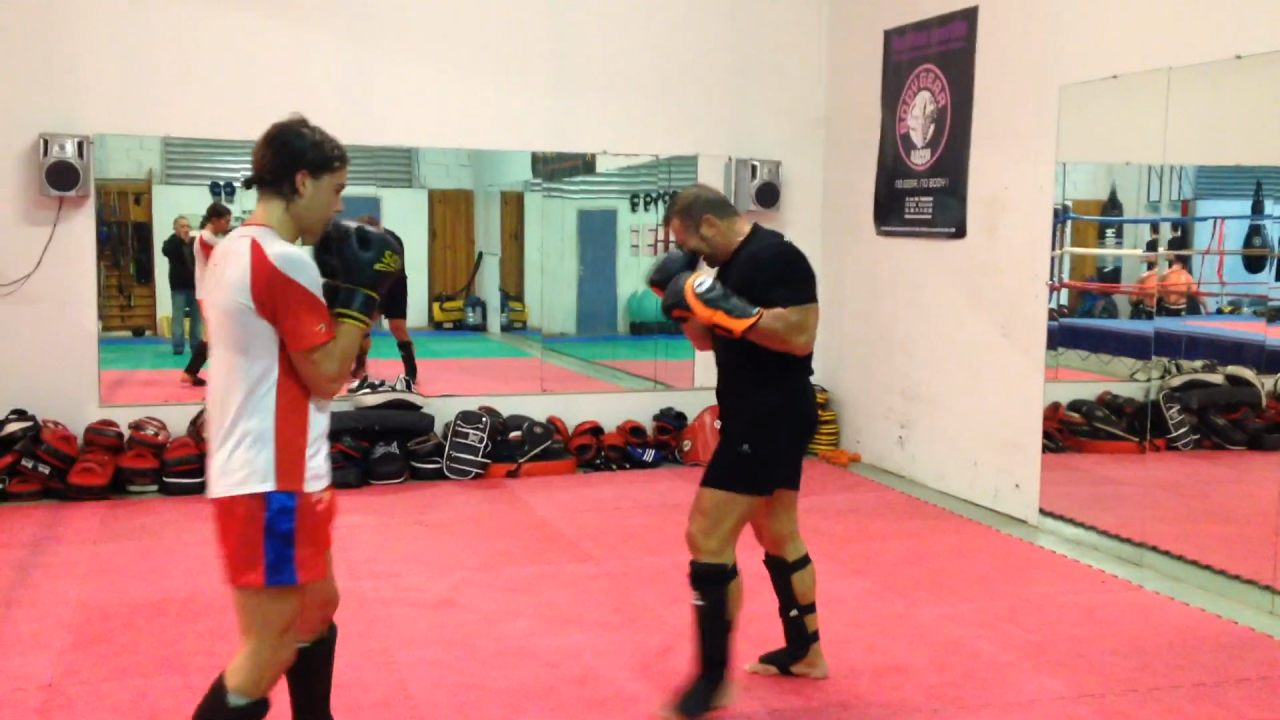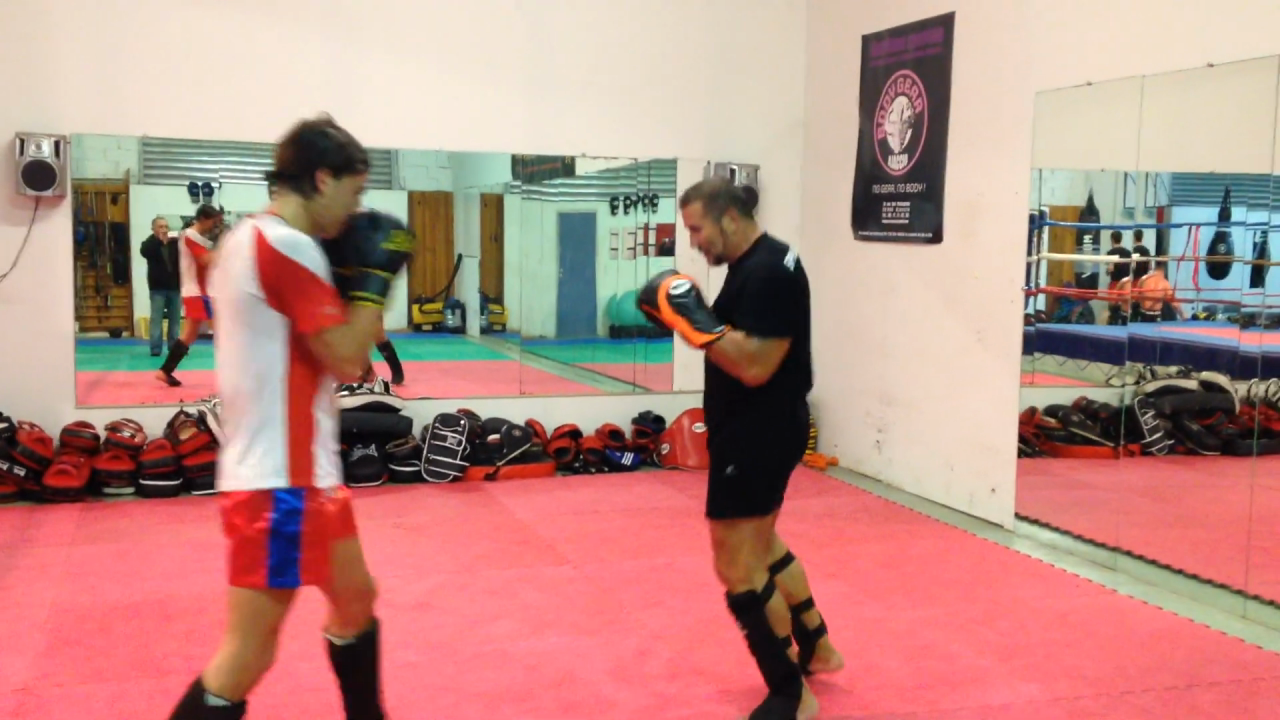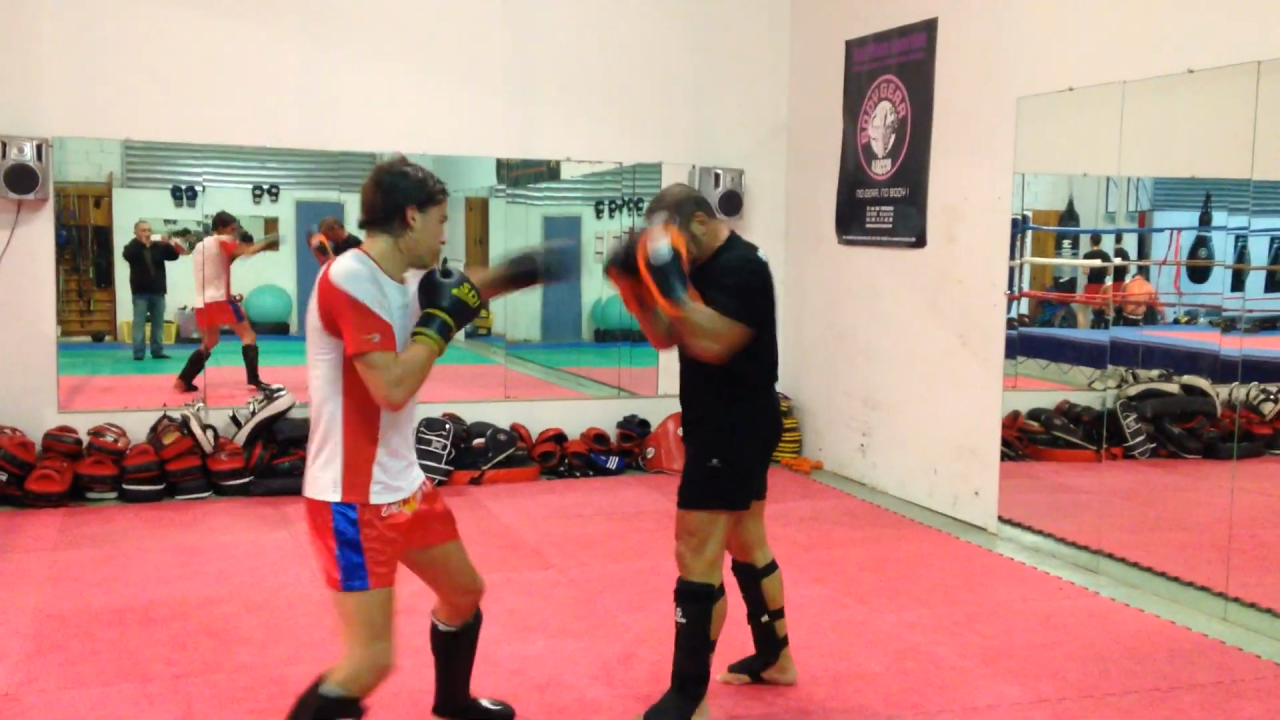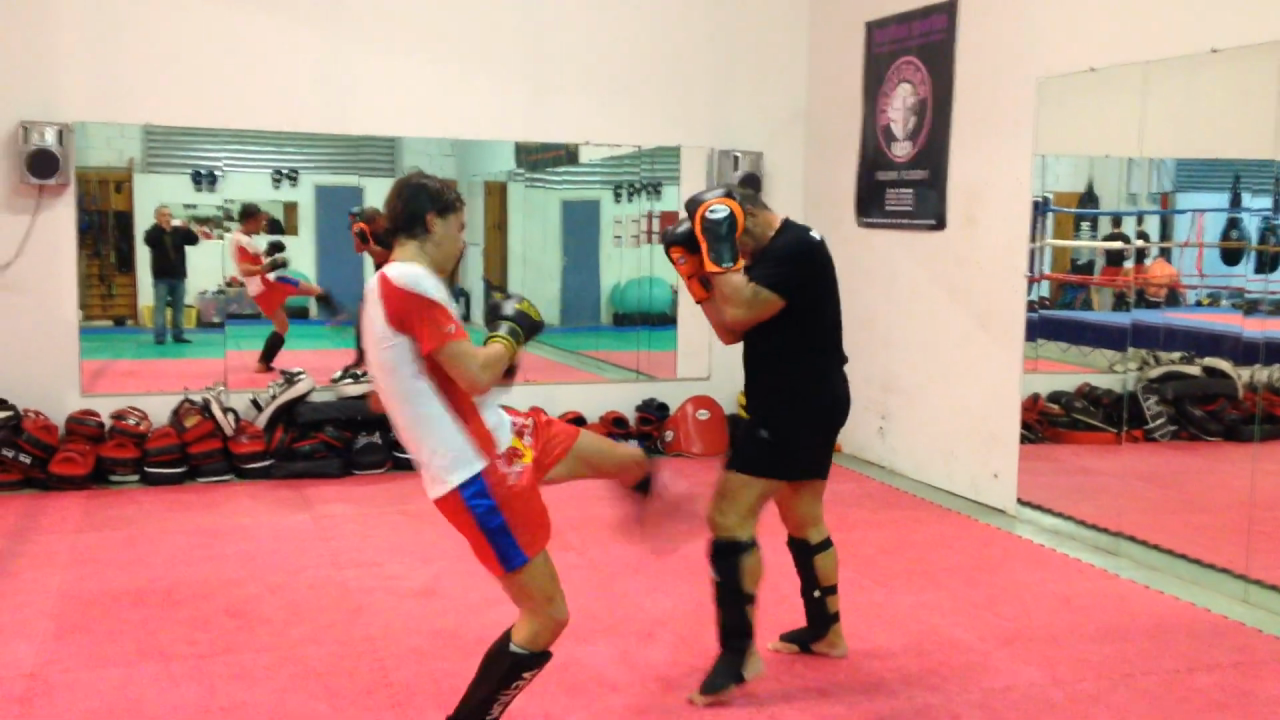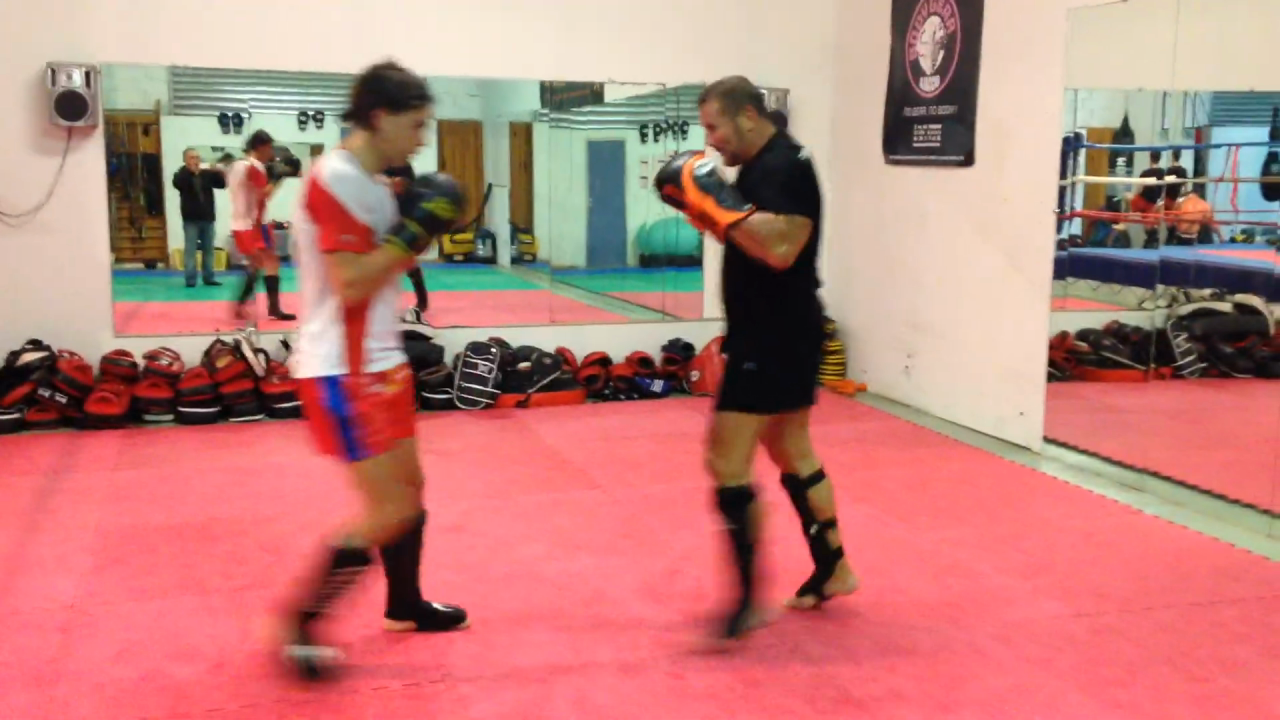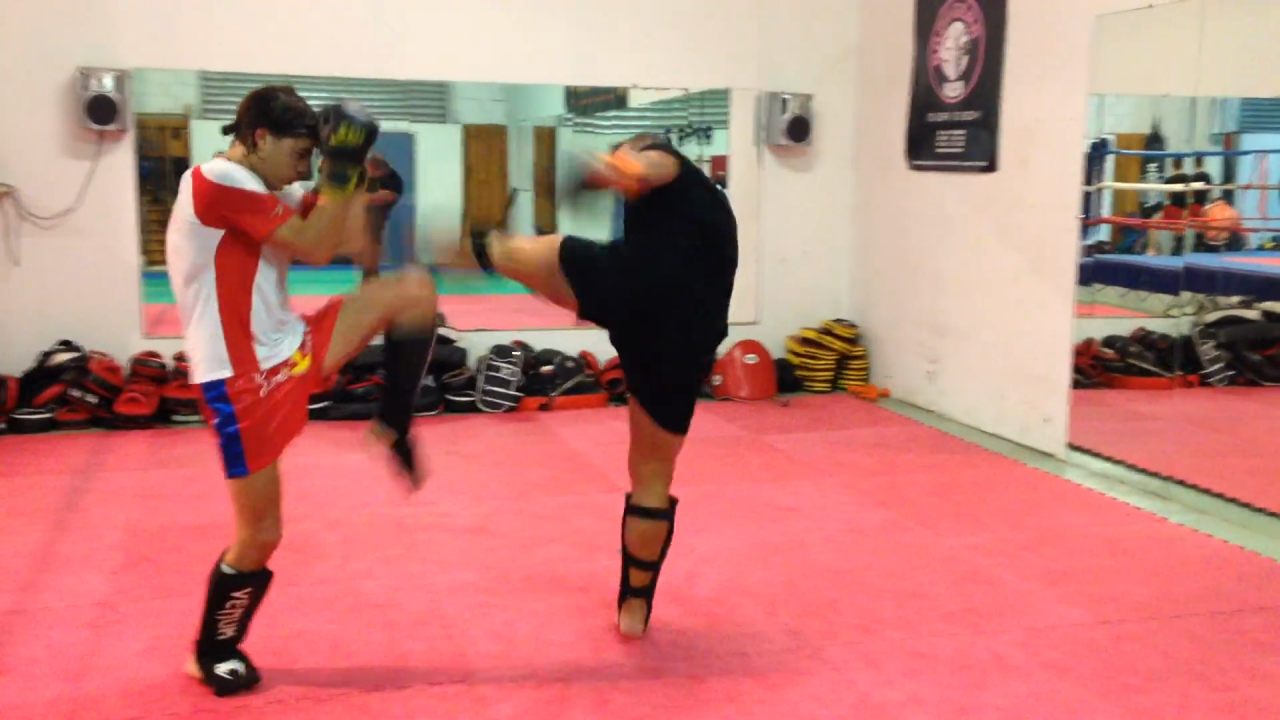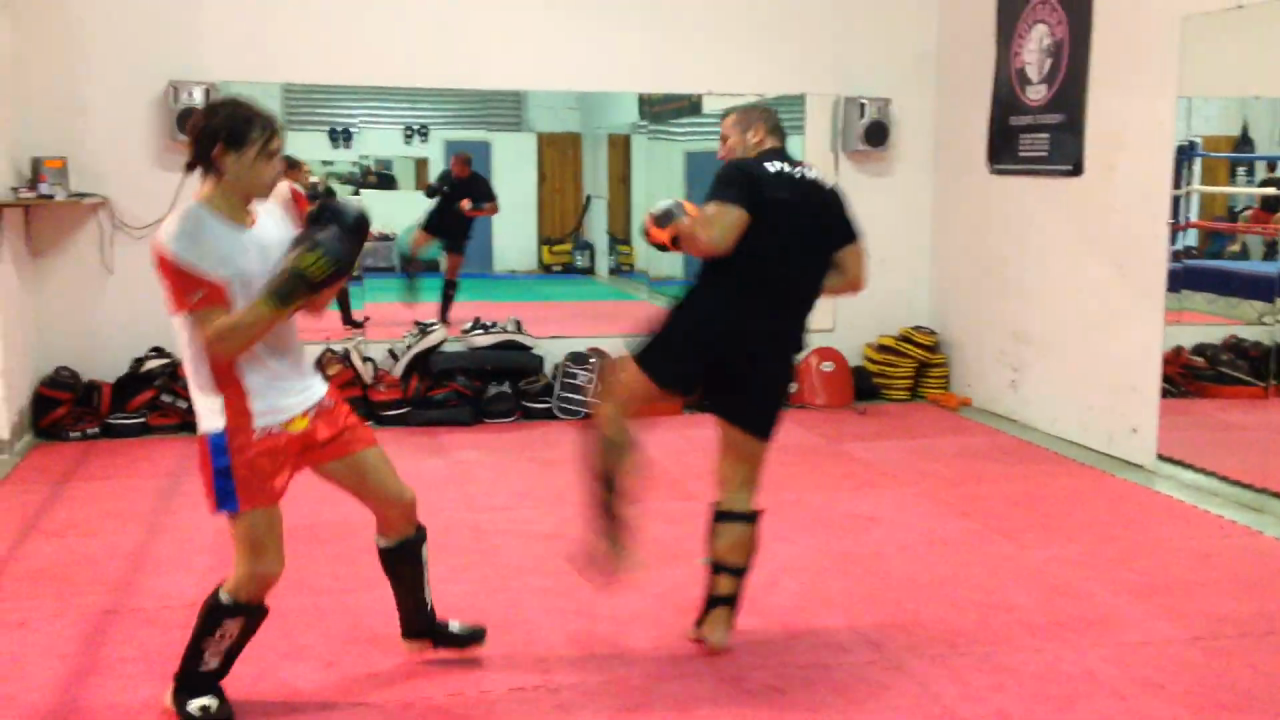
dt=0.7s
person 1, frame 1
left shoulder: (232, 250)
right shoulder: (282, 260)
right elbow: (326, 376)
left wrist: (336, 279)
right wrist: (362, 291)
left hip: (276, 475)
right hip: (270, 484)
left knee: (317, 607)
right knee: (268, 653)
person 1, frame 2
left shoulder: (251, 240)
right shoulder: (285, 246)
right elbow: (346, 358)
left wrist: (355, 271)
right wrist: (375, 275)
left hip: (306, 472)
right hip: (277, 482)
left knee: (356, 601)
right knee: (248, 655)
person 1, frame 3
left shoulder: (400, 272)
right shoulder: (346, 279)
left elbow: (462, 286)
right elbow: (392, 388)
left wrist: (520, 268)
right wrist: (441, 321)
left hip: (401, 482)
right hip: (352, 496)
left knee: (464, 590)
right knee: (366, 661)
person 1, frame 4
left shoulder: (386, 290)
right shoulder: (405, 284)
left elbow: (391, 397)
right elbow: (478, 376)
right wrist: (513, 328)
left hip: (501, 436)
right hip: (474, 473)
left knee: (628, 459)
right knee: (547, 615)
person 1, frame 5
left shoulder: (371, 182)
right shoulder: (332, 180)
right elbow: (352, 285)
left wrist: (422, 226)
right wrist: (413, 231)
left hip: (381, 363)
right hip: (339, 372)
left knee: (410, 486)
right knee: (384, 513)
left ankle: (404, 603)
right ankle: (299, 627)
person 1, frame 6
left shoulder: (259, 191)
right shoulder: (215, 181)
left elbow: (345, 243)
right elbow: (314, 246)
left wrist: (349, 172)
right wrist: (343, 164)
left hip: (292, 350)
right hip: (241, 378)
left knee: (414, 290)
right knee: (260, 535)
left ankle: (392, 424)
right ankle: (212, 650)
person 1, frame 7
left shoulder: (276, 218)
right shoulder: (181, 241)
right elbow: (228, 340)
left wrist: (322, 269)
right wrist: (298, 278)
left hip: (309, 401)
right hip: (242, 424)
left knee: (398, 503)
right knee: (259, 570)
left ankle: (419, 621)
person 2, frame 1
left shoulder: (773, 256)
right shoulder: (732, 262)
left elbow: (798, 335)
right elbow: (711, 341)
left wrist: (726, 308)
right wrist: (684, 300)
left hip: (771, 415)
right hip: (762, 414)
left knee: (707, 537)
right knee: (779, 534)
right ankle: (805, 650)
person 2, frame 2
left shoulder: (764, 274)
right shoulder: (760, 262)
left elbow: (754, 365)
left wrist: (694, 321)
right wrist: (688, 316)
left hip: (758, 433)
right hip: (767, 427)
left knee: (739, 567)
right knee: (760, 543)
right ankle: (816, 645)
person 2, frame 3
left shoulder: (738, 268)
right shoulder: (711, 265)
left elbow: (712, 345)
right elbow: (666, 333)
left wrist: (669, 281)
right wrist: (635, 284)
left hip: (734, 427)
right hip: (736, 422)
left knee: (698, 556)
right knee: (747, 541)
right ankle: (774, 656)
person 2, frame 4
left shoulder: (795, 250)
right shoulder: (778, 251)
left elbow: (738, 311)
right elbow: (731, 329)
left wrist: (718, 248)
right wrist: (695, 267)
left hip: (795, 406)
right hip: (809, 402)
left knee: (729, 518)
right knee: (803, 517)
left ankle: (738, 655)
right ankle: (825, 629)
person 2, frame 5
left shoulder: (785, 168)
right shoulder: (762, 165)
left elbow: (779, 249)
right elbow: (750, 240)
left wrist: (715, 199)
right wrist: (701, 201)
left hip: (774, 334)
right hip: (781, 330)
left knee: (728, 463)
right knee: (795, 456)
left ankle: (750, 593)
right ankle: (831, 573)
person 2, frame 6
left shoulder: (674, 174)
right shoulder: (717, 207)
left elbow: (651, 169)
left wrist: (616, 169)
left hip: (634, 295)
right hip: (691, 341)
left knee: (498, 248)
right knee: (651, 481)
right ankle: (635, 605)
person 2, frame 7
left shoulder: (735, 174)
right shoulder: (826, 196)
left elbow: (714, 239)
right elbow: (852, 278)
left wrist: (676, 226)
left hip: (708, 321)
right hip: (771, 348)
left knee: (615, 394)
right knee: (738, 487)
left ankle: (614, 534)
right ankle: (720, 614)
